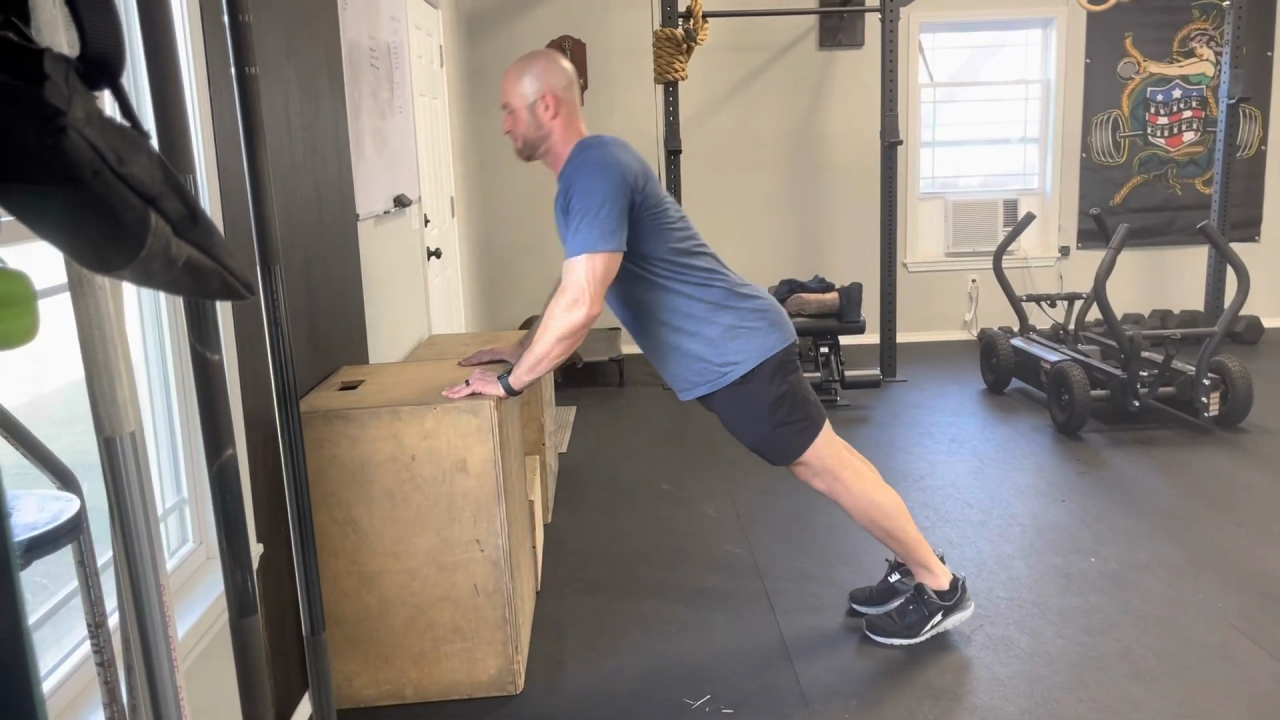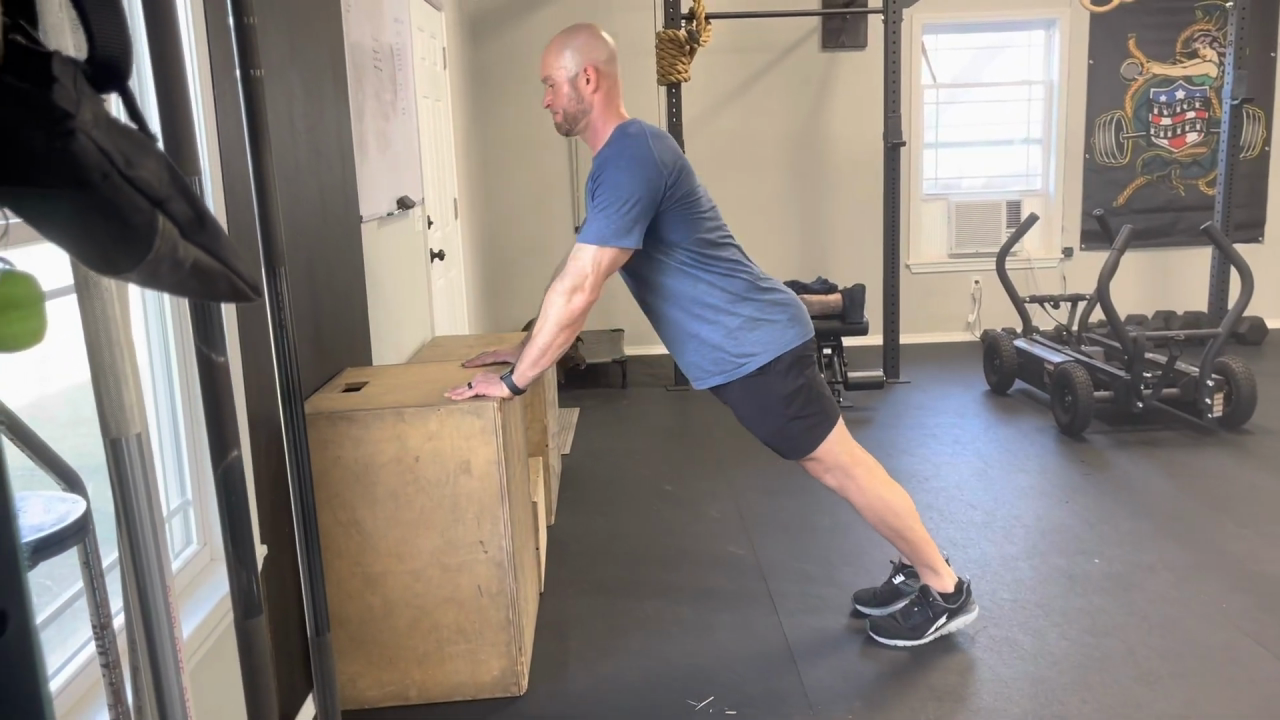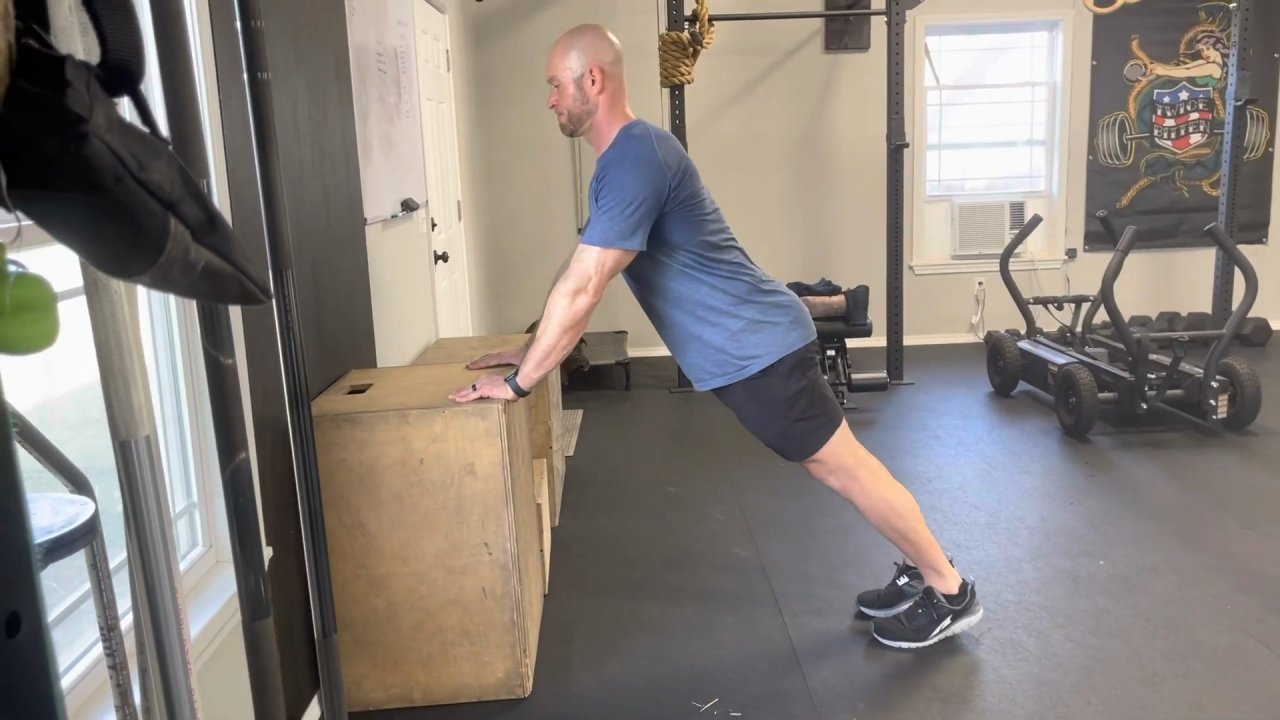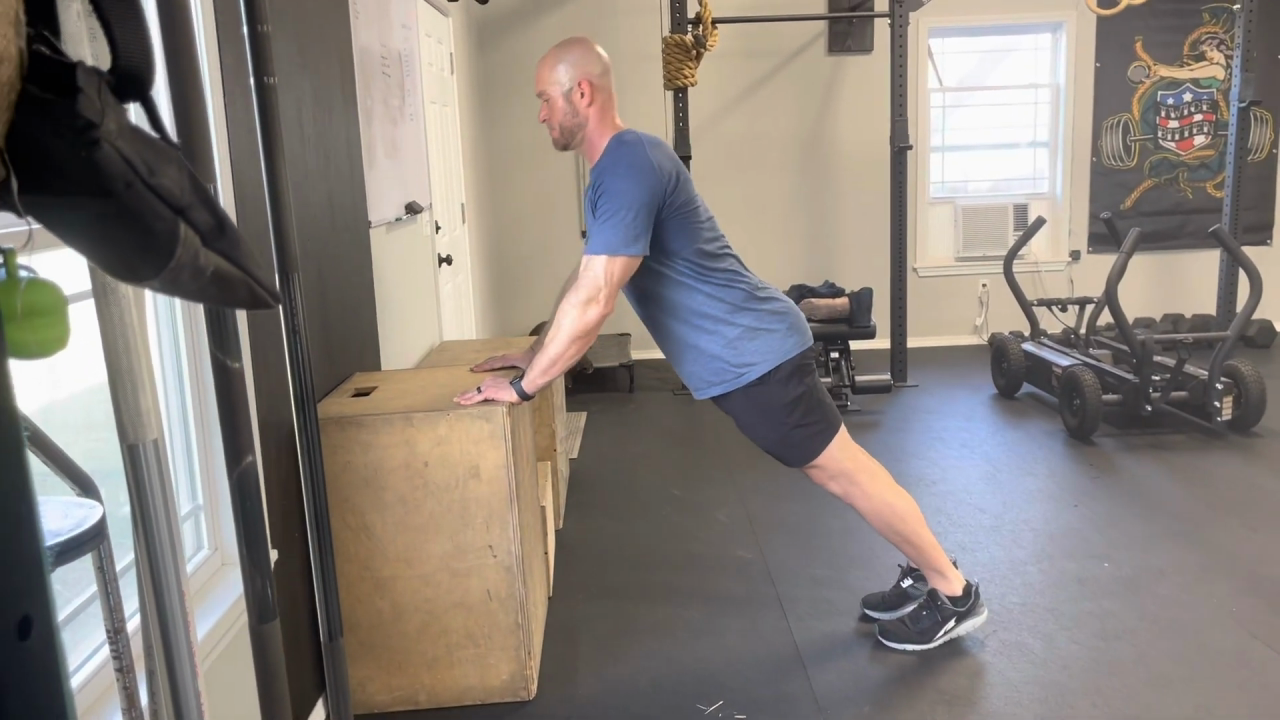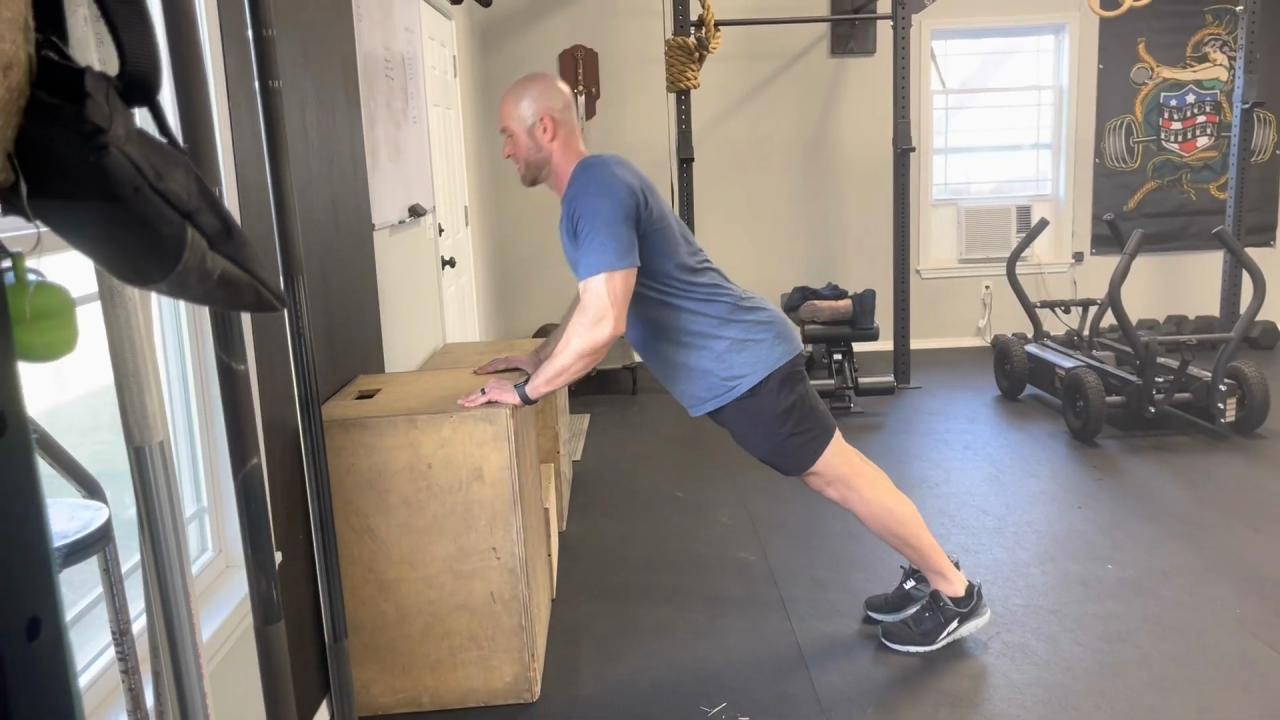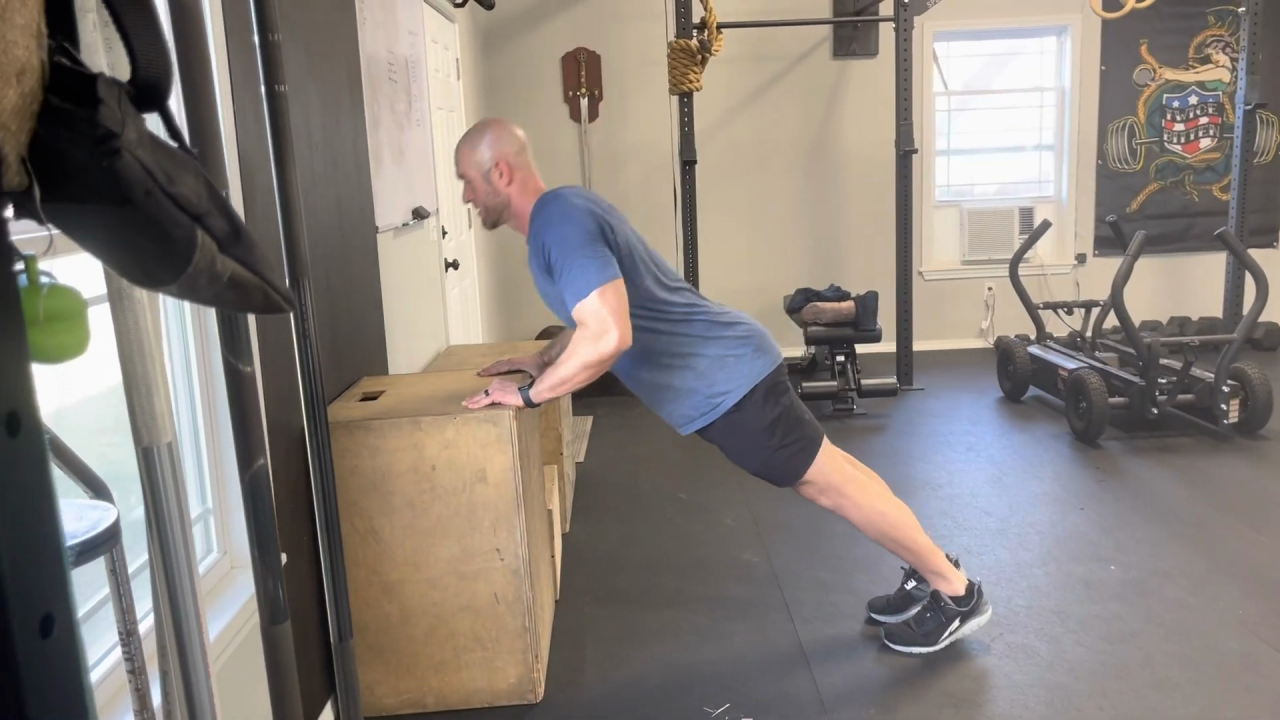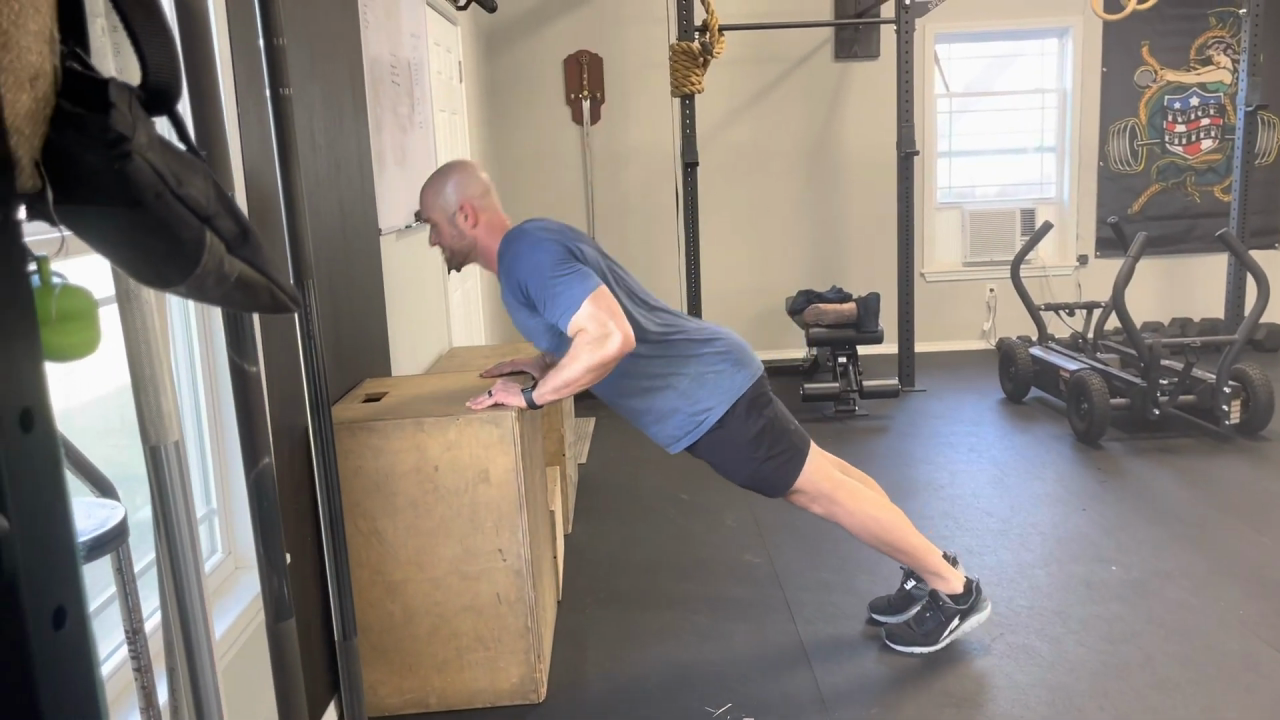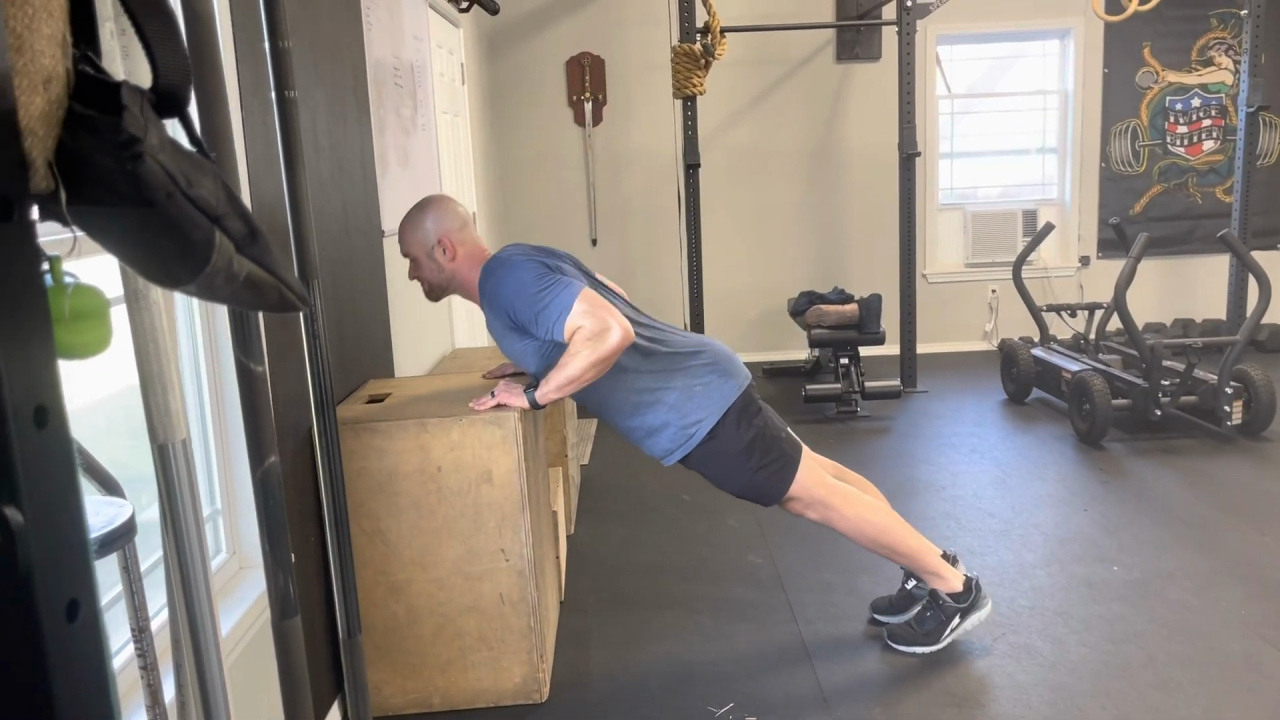
dt=0.2s
person 1, frame 1
left shoulder: (592, 172)
right shoulder: (598, 160)
left elbow: (580, 305)
right elbow: (580, 288)
left wrist: (511, 383)
right wrist: (525, 349)
left hip: (731, 355)
right hip: (735, 343)
left knee: (827, 467)
right knee: (825, 461)
left ankle: (940, 589)
right ankle: (915, 569)
person 1, frame 2
left shoulder: (629, 160)
right shoulder: (630, 150)
left elbow: (578, 290)
right elbow: (580, 278)
left wrist: (514, 382)
right wrist: (527, 349)
left hip: (750, 346)
right hip: (750, 338)
left knee: (840, 465)
right knee: (836, 460)
left ankle: (945, 590)
right ankle: (919, 571)
person 1, frame 3
left shoulder: (634, 161)
right shoulder: (632, 151)
left elbow: (581, 292)
right elbow: (584, 276)
left wrist: (518, 384)
right wrist: (531, 351)
left hip: (752, 348)
right hip: (752, 340)
left knee: (843, 466)
right knee: (838, 462)
left ankle: (949, 591)
right ankle: (922, 571)
person 1, frame 4
left shoulder: (627, 168)
right shoulder: (624, 158)
left elbow: (592, 304)
right elbow: (592, 279)
left wrist: (522, 387)
right wrist: (536, 353)
left hip: (749, 354)
right hip: (749, 345)
left knee: (842, 470)
right knee: (838, 464)
left ankle: (954, 593)
right ankle: (926, 573)
person 1, frame 5
left shoulder: (598, 192)
right shoulder: (596, 181)
left elbow: (603, 324)
right elbow: (599, 293)
left wrist: (526, 390)
right wrist: (539, 355)
left hip: (740, 365)
right hip: (742, 354)
left knee: (840, 476)
right knee: (837, 468)
left ankle: (957, 594)
right ankle: (927, 575)
person 1, frame 6
left shoulder: (559, 224)
right shoulder: (563, 210)
left elbow: (610, 337)
left wrist: (528, 393)
right wrist: (543, 357)
left hip: (723, 380)
right hip: (729, 363)
left knee: (830, 482)
right knee: (830, 471)
left ankle: (957, 593)
right ankle: (929, 575)
person 1, frame 7
left shoulder: (529, 256)
right shoulder: (535, 239)
left elbow: (613, 339)
left wrist: (532, 395)
right wrist: (543, 360)
left hip: (706, 397)
right hip: (712, 375)
left knee: (821, 488)
right knee: (820, 475)
left ankle: (954, 590)
right ankle: (928, 572)
person 1, frame 8
left shoulder: (508, 283)
right shoulder: (518, 263)
left elbow: (612, 333)
left wrist: (534, 395)
right wrist: (536, 364)
left hip: (696, 410)
right hip: (702, 385)
left knee: (817, 495)
right knee: (813, 478)
left ankle: (954, 588)
right ankle: (928, 569)
